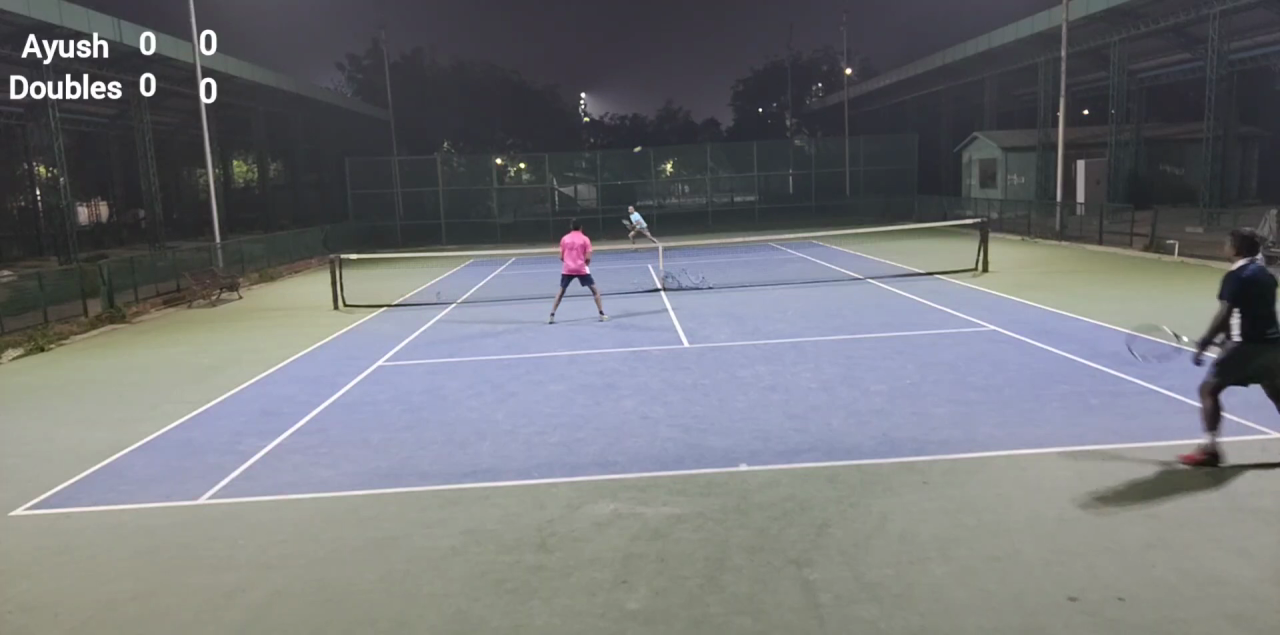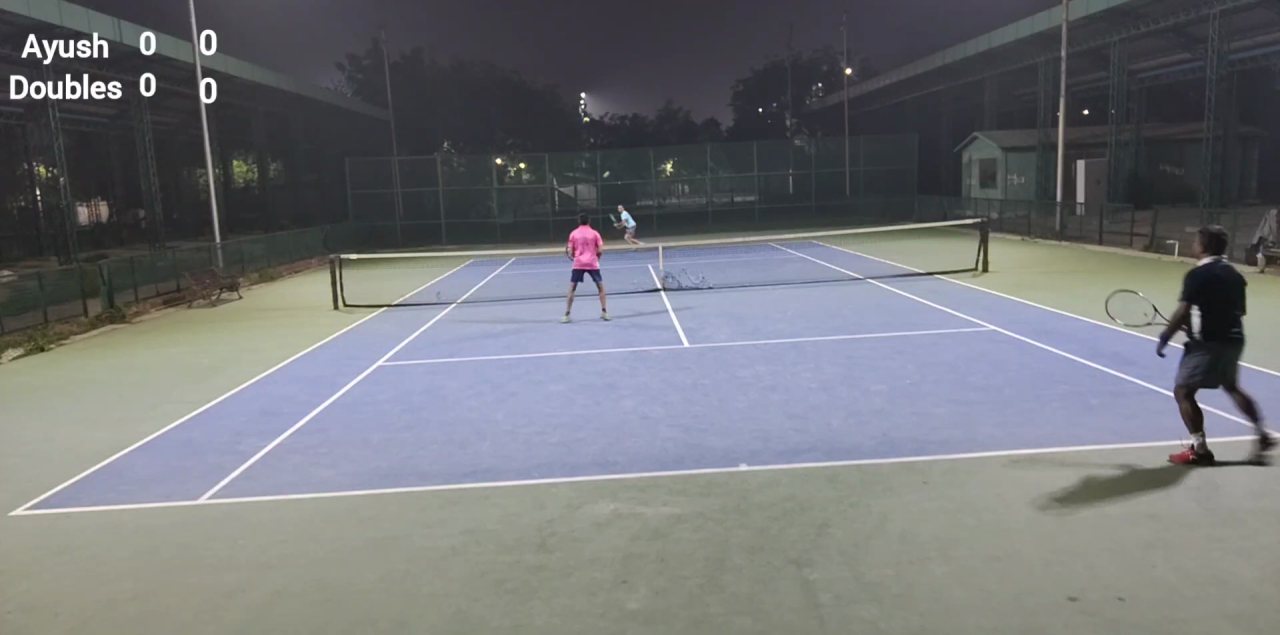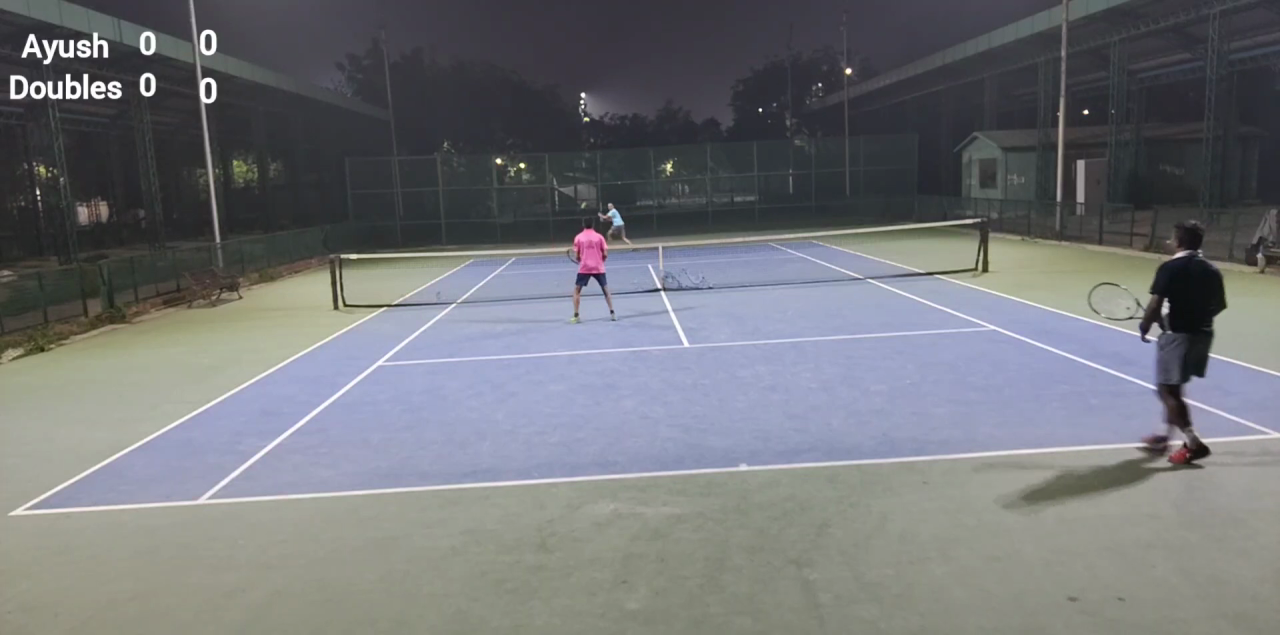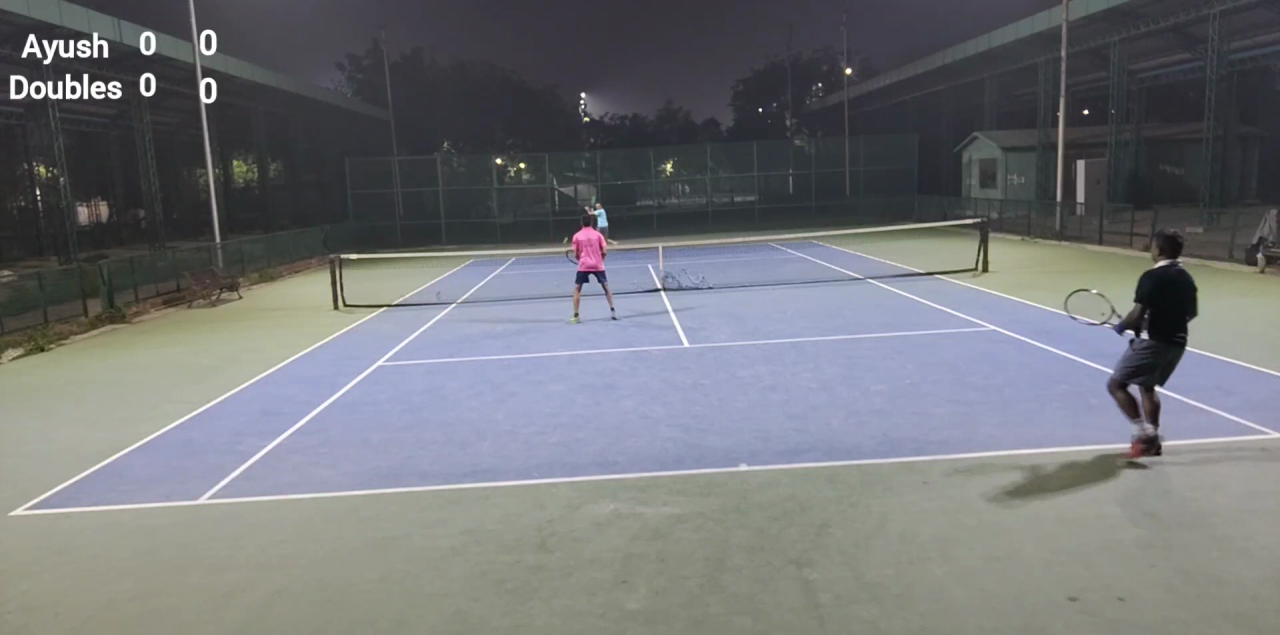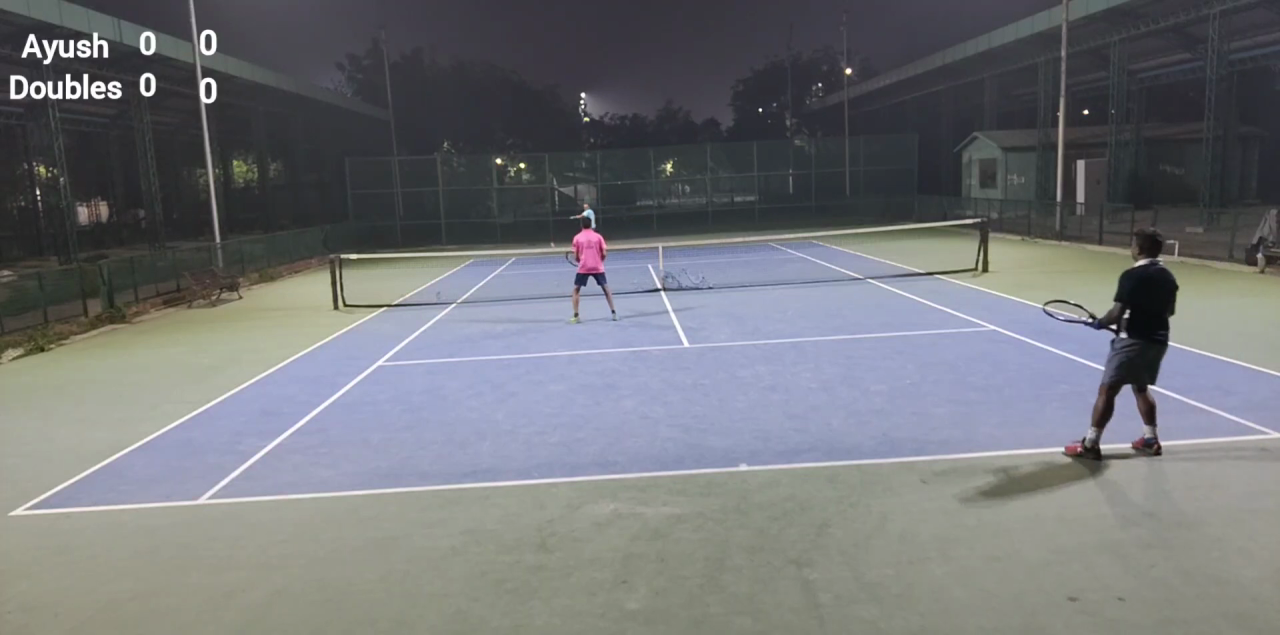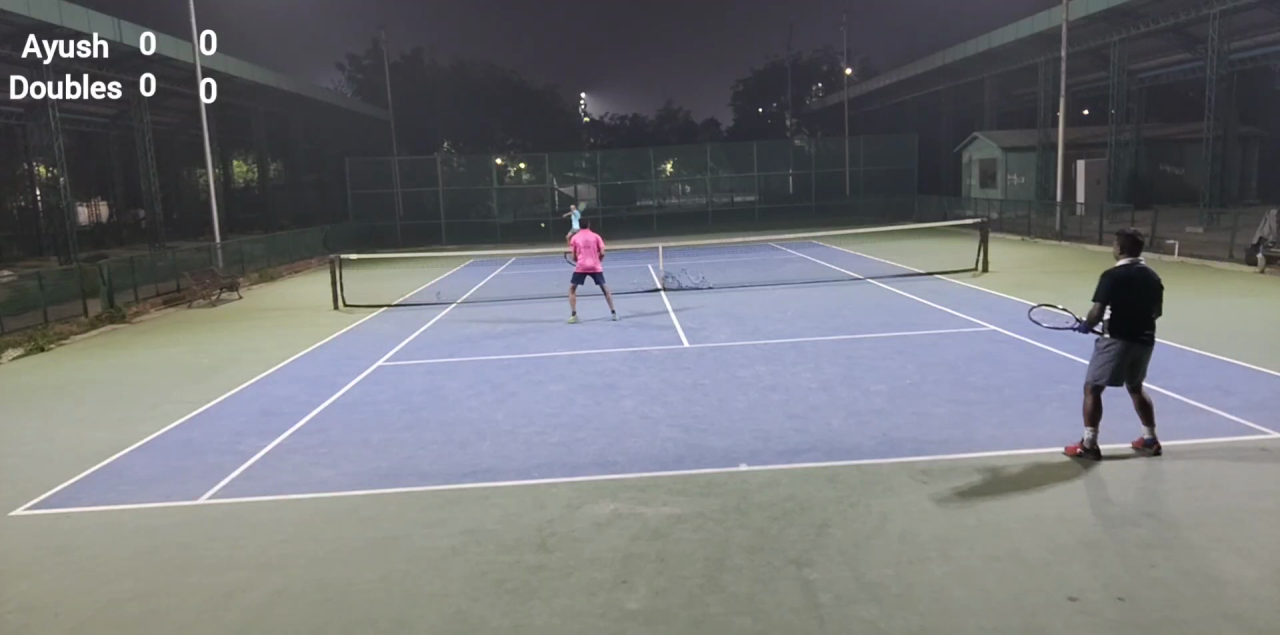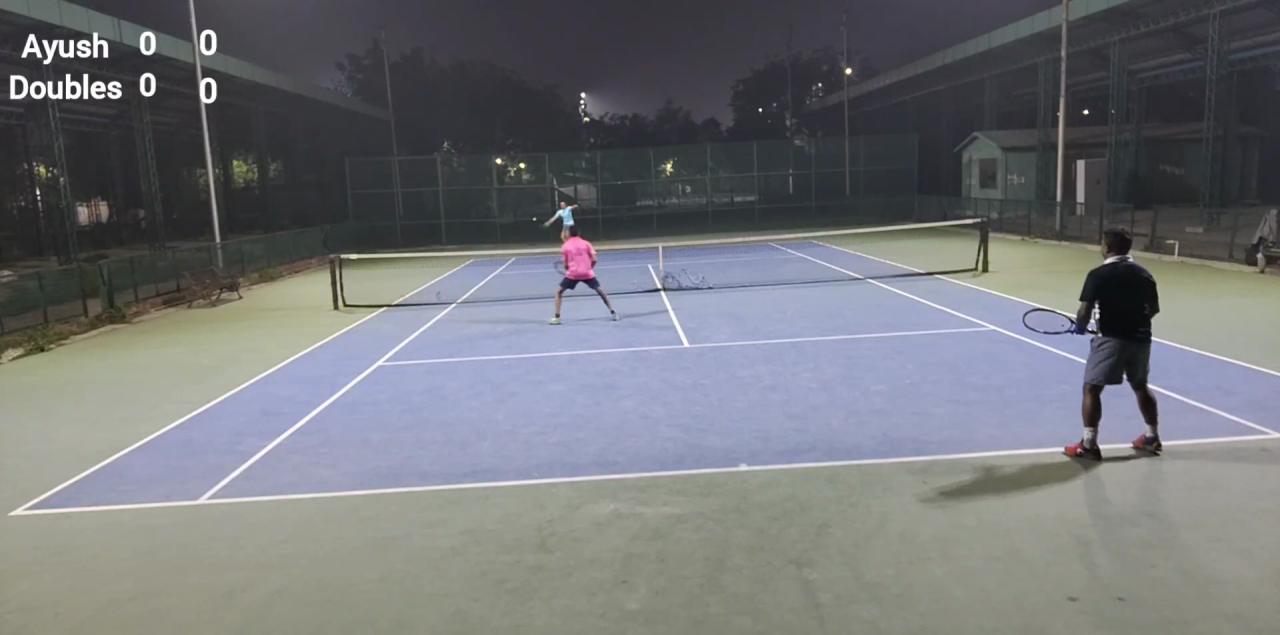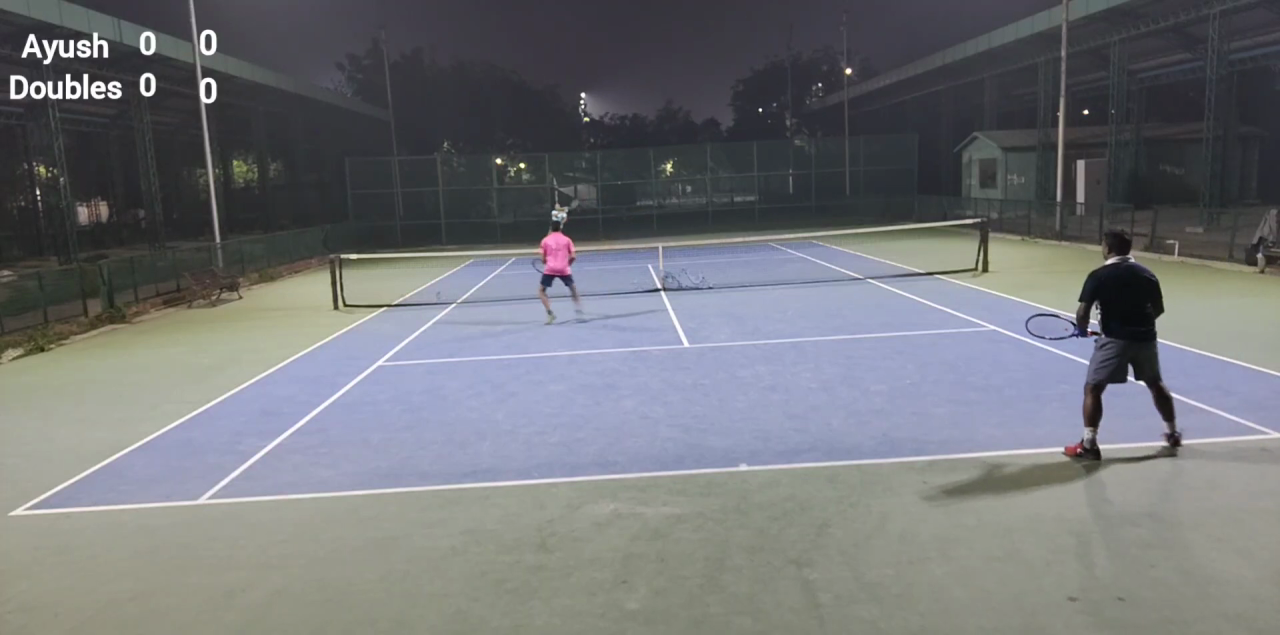
dt=0.2s
person 1, frame 1
left shoulder: (1236, 277)
left elbow: (1223, 314)
left wrist: (1202, 345)
left hip: (1245, 345)
left knee: (1208, 390)
left ankle: (1209, 449)
person 1, frame 2
left shoulder: (1197, 275)
right shoulder: (1234, 275)
left elbow: (1181, 313)
right elbow: (1240, 310)
left wrist: (1164, 338)
left hip: (1205, 343)
right hip: (1233, 339)
left knee: (1183, 392)
right knee: (1233, 388)
left ankle: (1200, 449)
right ankle: (1262, 435)
person 1, frame 3
left shoulder: (1170, 269)
right shoulder: (1211, 270)
left elbow: (1154, 306)
right elbow: (1220, 305)
left wrist: (1144, 327)
left hip: (1178, 335)
right hip: (1203, 335)
left knee: (1168, 391)
right knee: (1173, 385)
left ankle: (1193, 444)
right ankle: (1164, 437)
person 1, frame 4
left shoulder: (1152, 277)
right shoulder: (1186, 278)
left elbow: (1137, 314)
right elbow: (1191, 313)
left wrist: (1122, 325)
left hip: (1151, 342)
right hip: (1176, 343)
left knee: (1116, 385)
right knee: (1147, 387)
left ankle: (1144, 434)
right ankle: (1149, 436)
person 1, frame 5
left shoulder: (1133, 276)
right shoulder: (1168, 278)
left elbow: (1117, 313)
left wrist: (1100, 322)
left hip: (1134, 341)
right hip: (1159, 341)
left knee: (1107, 389)
right knee: (1141, 388)
left ankle: (1090, 444)
right ankle: (1151, 439)
person 1, frame 6
left shoulder: (1112, 276)
right shoulder: (1153, 277)
left elbow: (1097, 313)
right elbow: (1157, 312)
left wrist: (1086, 325)
left hip: (1117, 341)
right hip: (1145, 341)
left knee: (1092, 390)
right knee: (1136, 388)
left ankle: (1089, 445)
right ankle: (1150, 439)
person 1, frame 7
left shoulder: (1099, 275)
right shoulder: (1144, 274)
left elbow: (1084, 312)
right elbow: (1154, 309)
left wrist: (1081, 326)
left hip: (1111, 339)
right hip: (1141, 338)
left knee: (1091, 389)
right knee: (1141, 387)
left ankle: (1089, 445)
right ankle: (1152, 437)
person 1, frame 8
left shoulder: (1098, 276)
right shoulder: (1146, 274)
left elbow: (1081, 314)
right elbow: (1158, 309)
left wrist: (1082, 329)
left hip: (1114, 340)
right hip: (1145, 338)
left knee: (1092, 389)
right knee: (1155, 384)
left ankle: (1089, 444)
right ankle: (1172, 433)
